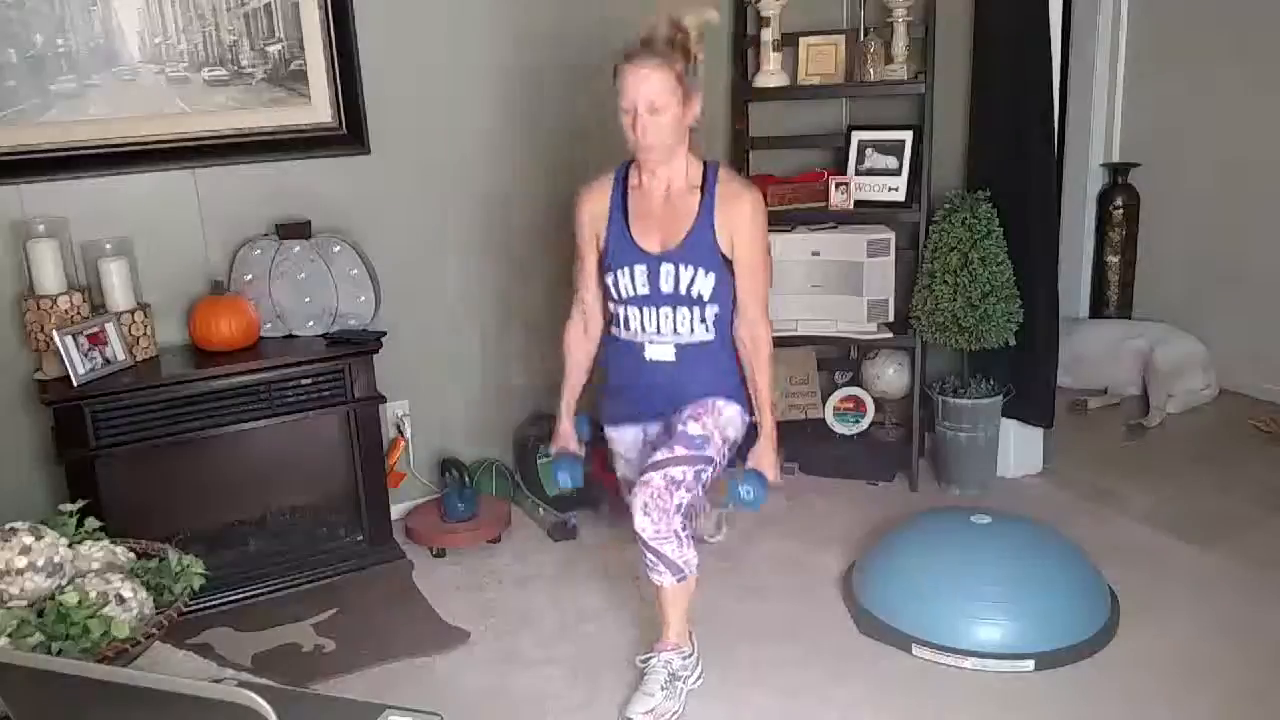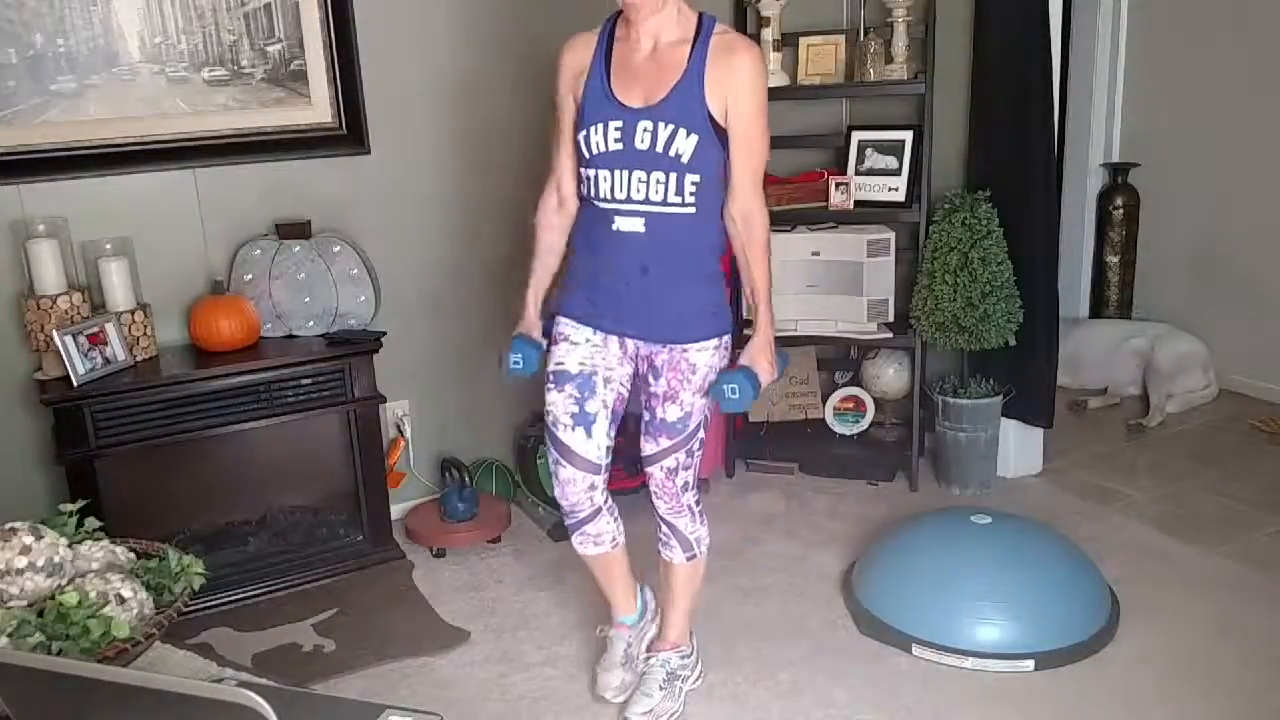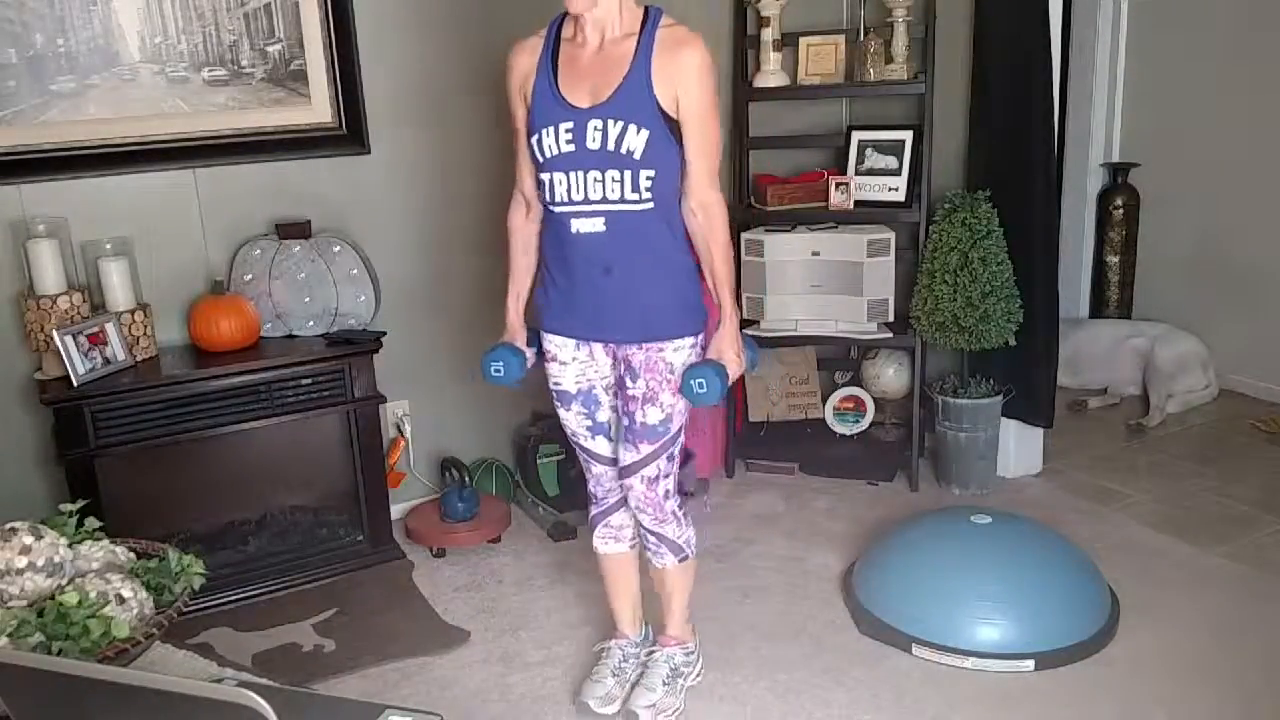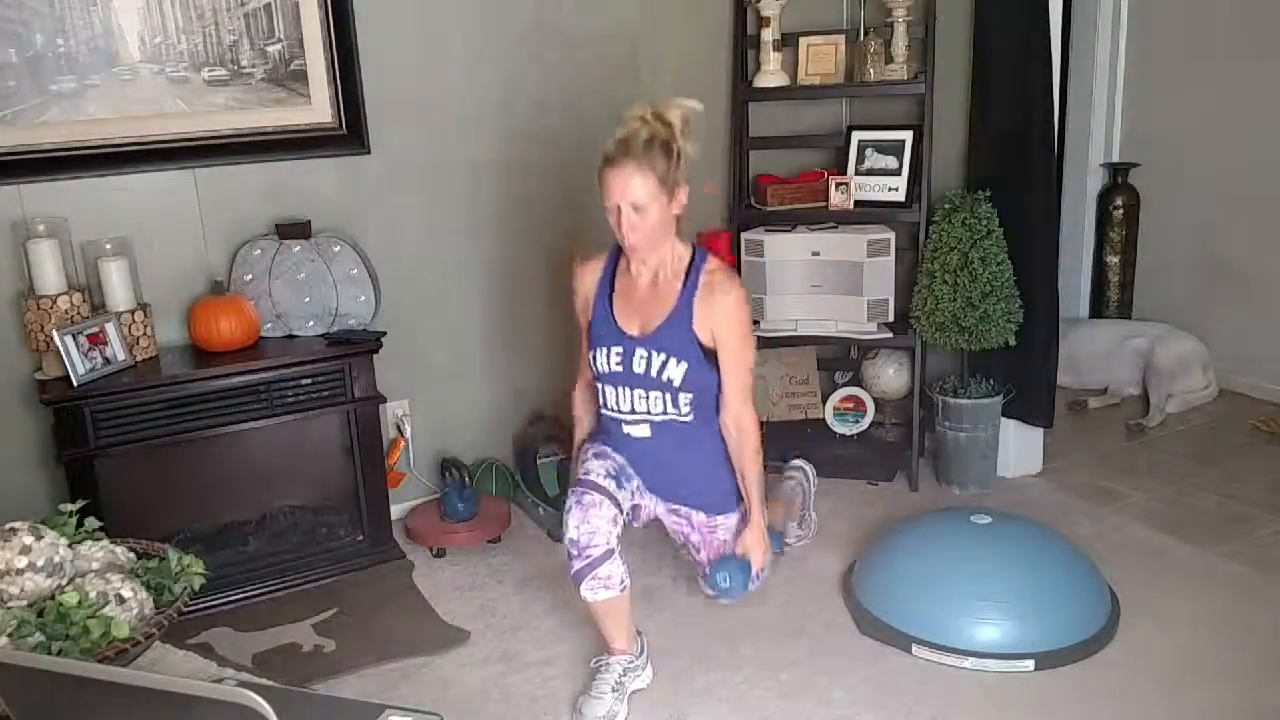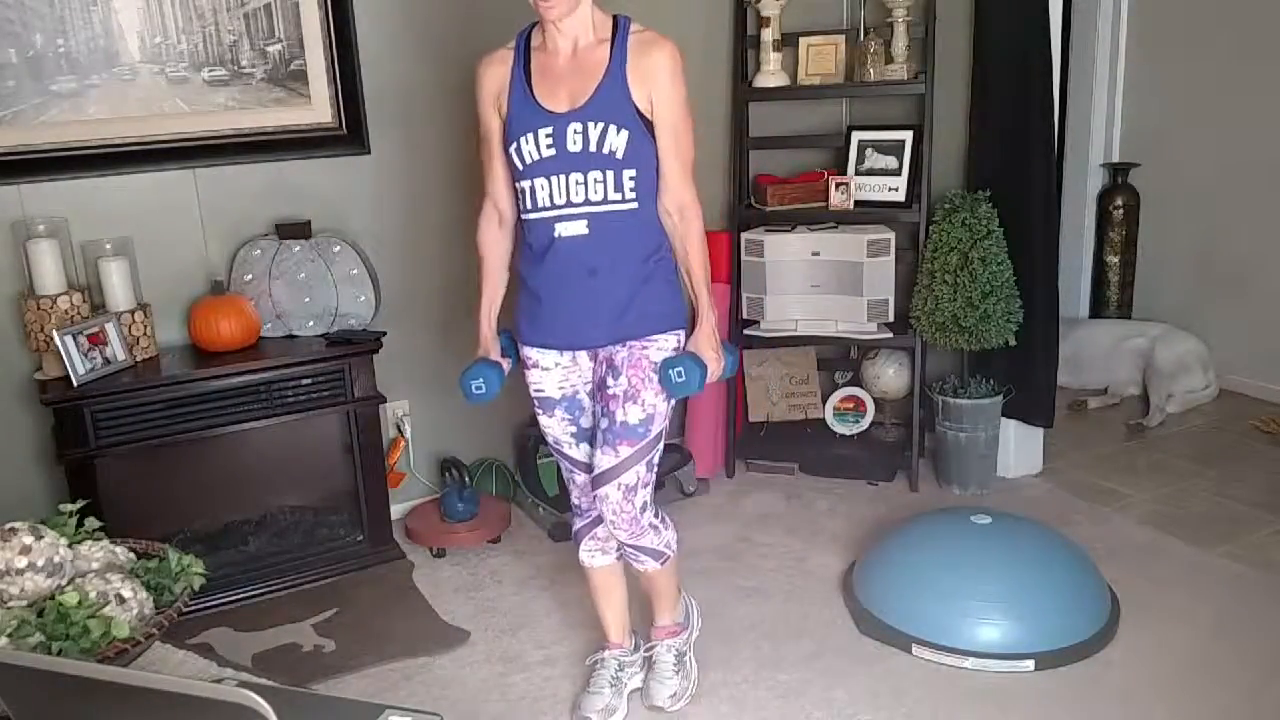
dt=1s
person 1, frame 1
left shoulder: (733, 204)
right shoulder: (600, 203)
left elbow: (752, 327)
right elbow: (586, 316)
left wrist: (767, 433)
right wrist: (565, 416)
left hip: (710, 395)
right hip: (629, 407)
left knee: (655, 502)
right knee: (654, 494)
left ankle: (676, 652)
right ankle: (692, 479)
person 1, frame 2
left shoulder: (731, 60)
left elbow: (745, 205)
right elbow: (563, 193)
left wrist: (762, 328)
right wrist: (532, 302)
left hip: (686, 325)
right hip: (589, 315)
left knee: (670, 483)
right knee: (573, 484)
left ankle: (675, 647)
right ankle: (628, 613)
person 1, frame 3
right shoulder: (530, 59)
left elbow: (703, 199)
right elbow: (528, 200)
left wrist: (729, 321)
right wrist: (514, 310)
left hip: (660, 320)
right hip: (569, 323)
left knee: (650, 488)
right knee: (603, 482)
left ankle: (677, 646)
right ankle: (626, 637)
person 1, frame 4
left shoulder: (716, 293)
right shoulder: (590, 278)
left elbow: (738, 410)
right elbow: (588, 384)
left wrist: (756, 515)
right wrist: (573, 467)
left hip: (698, 473)
right hip: (617, 452)
right knee: (584, 529)
left ankle: (795, 487)
right ankle: (624, 658)
person 1, frame 5
left shoulder: (648, 58)
right shoulder: (499, 73)
left elbow: (679, 201)
right elbow: (499, 212)
left wrist: (707, 320)
right wrist: (485, 324)
left hip: (641, 322)
right hip: (549, 330)
left knee: (621, 500)
right knee: (586, 495)
left ankle: (672, 624)
right ankle: (619, 653)
